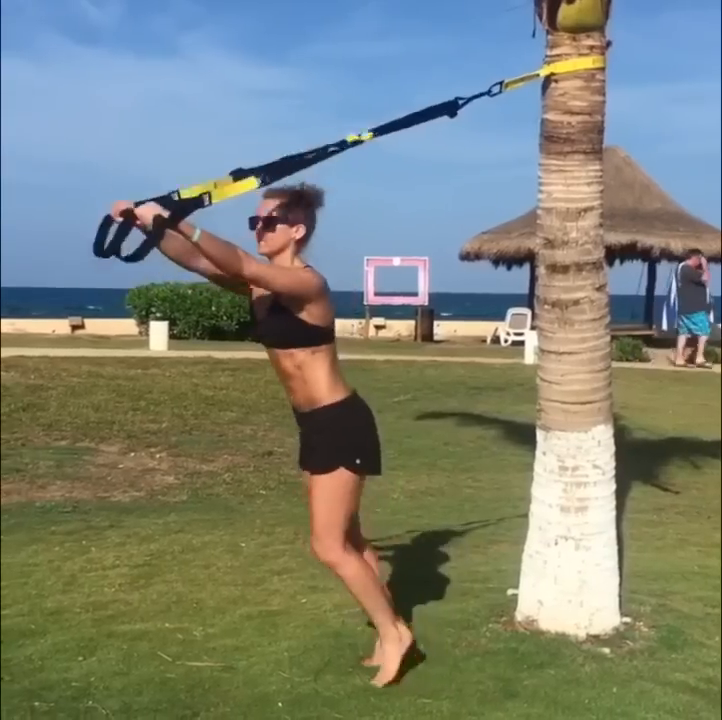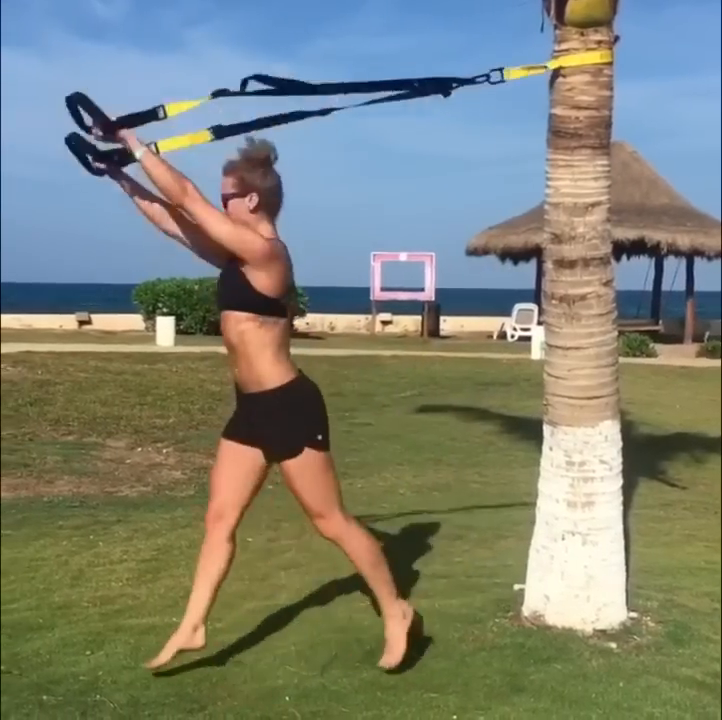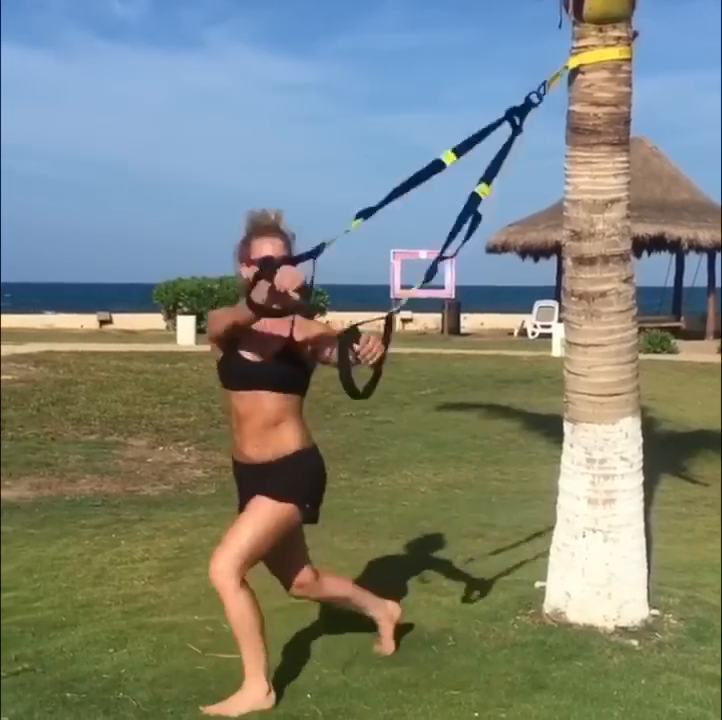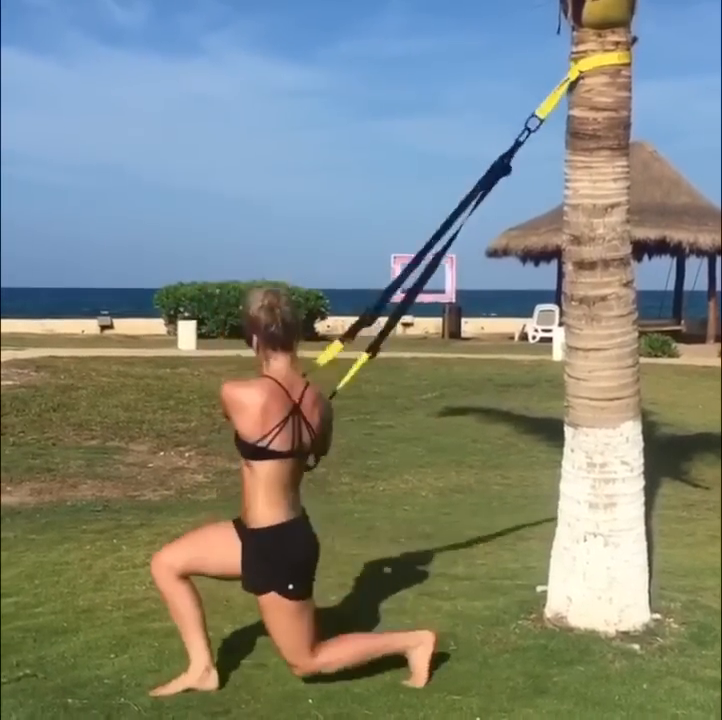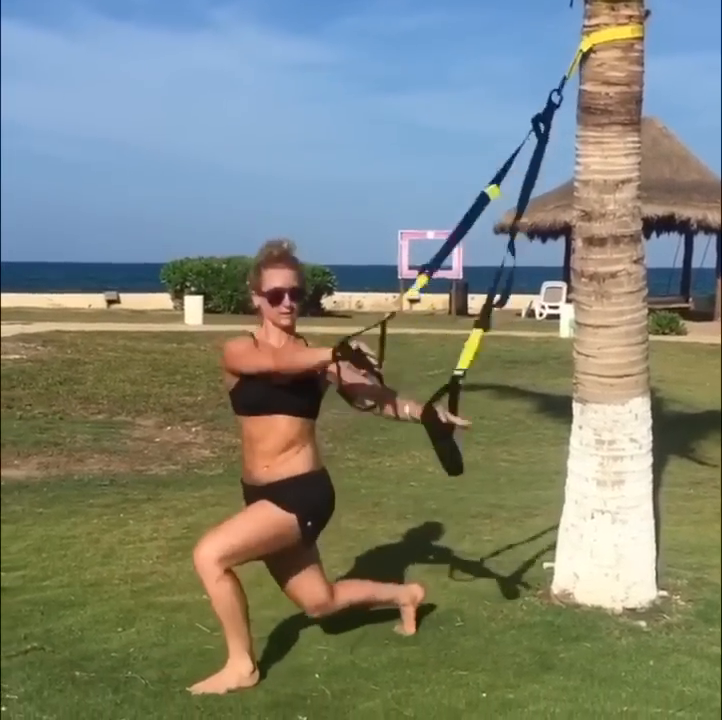
dt=1s
person 1, frame 1
left shoulder: (306, 282)
right shoulder: (260, 285)
left elbow: (242, 263)
right elbow: (198, 260)
left wrist: (173, 220)
right wrist: (148, 224)
left hip: (342, 424)
right hip: (314, 427)
left knee: (330, 546)
right knee: (347, 539)
left ankle: (392, 633)
right ankle: (389, 625)
person 1, frame 2
left shoulder: (263, 250)
right shoulder: (236, 255)
left elbow: (186, 197)
right elbow: (176, 219)
left wrist: (138, 147)
right wrist: (122, 177)
left hip: (289, 405)
right hip: (250, 408)
left knee: (331, 521)
right knee: (219, 520)
left ankle: (395, 611)
right ankle: (191, 628)
person 1, frame 3
left shoulder: (306, 330)
right shoulder: (228, 328)
left elbow: (336, 354)
right elbow: (222, 321)
left wrist: (363, 349)
right wrist: (267, 291)
left hip: (293, 471)
right hip: (250, 475)
left knee: (224, 568)
right knee: (300, 581)
right ankle: (381, 611)
person 1, frame 4
left shoulder: (244, 397)
right shoulder: (316, 398)
left hip: (276, 544)
right hip: (273, 531)
left knee: (306, 660)
right knee: (165, 565)
left ankle: (415, 642)
right ankle: (201, 668)
person 1, frame 5
left shoulder: (320, 357)
right shoulder: (238, 352)
left elbow: (375, 397)
right elbow: (276, 362)
left wrist: (428, 411)
right wrist: (333, 356)
left hip: (304, 492)
right hip: (260, 497)
left knee: (210, 554)
right knee: (320, 602)
left ankle: (241, 665)
right ankle: (404, 595)
